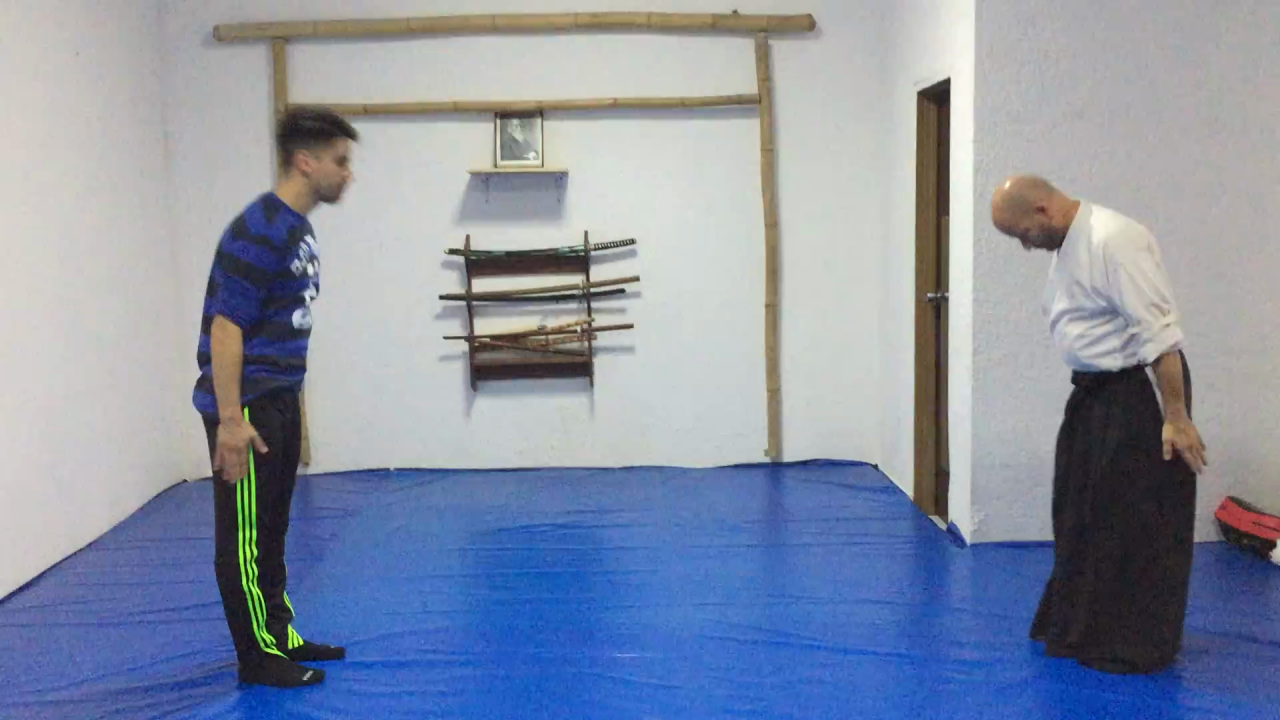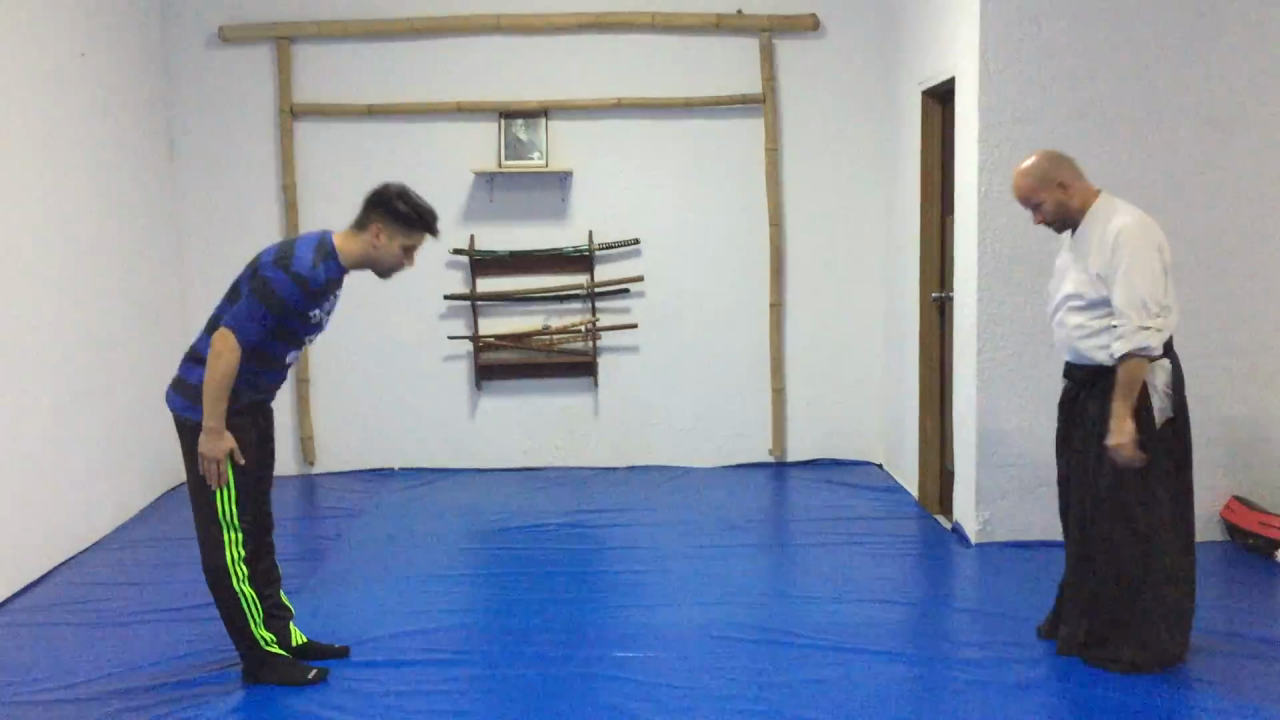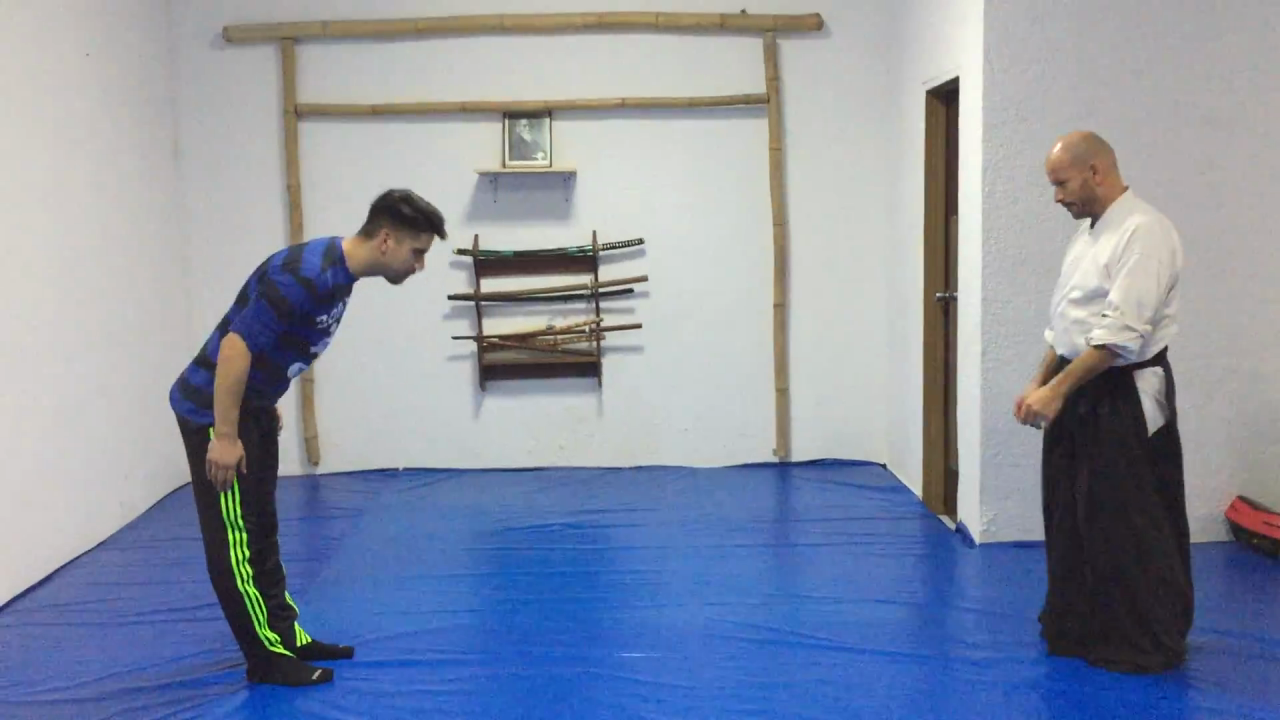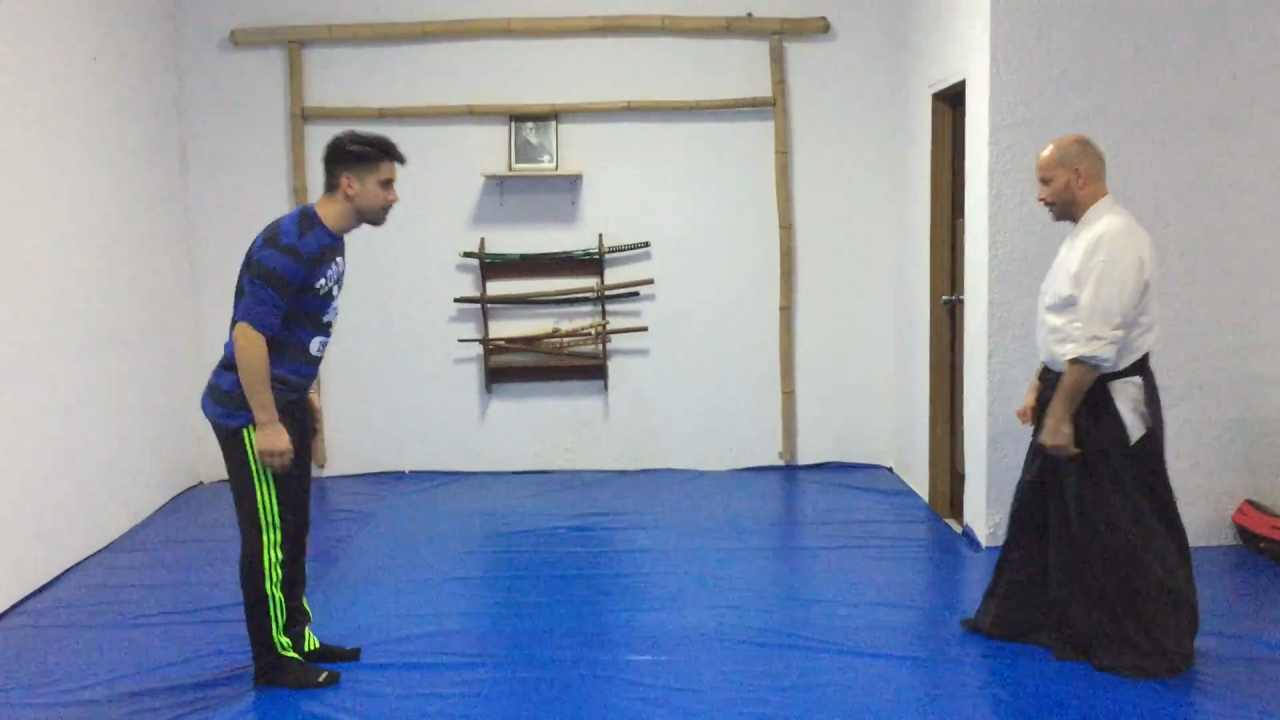
dt=0.3s
person 1, frame 1
left shoulder: (297, 224)
right shoulder: (257, 232)
right elbow: (225, 328)
right wrist: (230, 420)
left hip: (278, 399)
right hip: (244, 404)
left knee: (270, 525)
right knee: (242, 530)
left ankle: (279, 634)
right ankle: (258, 656)
person 1, frame 2
left shoulder: (329, 263)
right shoulder: (298, 270)
right elbow: (227, 340)
right wrist: (212, 430)
left hip: (250, 404)
right hip: (211, 406)
left knee: (256, 525)
right knee: (228, 532)
left ankle: (282, 633)
right ankle: (262, 655)
person 1, frame 3
left shoulder: (338, 271)
right shoulder: (305, 275)
right elbow: (236, 347)
right wrist: (227, 436)
left hip: (252, 406)
right hip: (215, 410)
left knee: (261, 529)
right knee: (235, 536)
left ankle: (286, 634)
right ankle: (267, 656)
person 1, frame 4
left shoulder: (331, 241)
right shoulder: (289, 244)
right elbow: (249, 335)
left wrist: (304, 396)
right wrist: (267, 423)
left hip: (286, 402)
right hip: (249, 412)
left knee: (293, 527)
right knee: (269, 532)
left ankle: (296, 636)
right ankle: (275, 658)
person 2, frame 1
left shoulder: (1114, 239)
right shoulder: (1067, 244)
left elbow: (1160, 332)
left wrist: (1175, 416)
left hip: (1138, 394)
right hip: (1095, 391)
left knee: (1134, 519)
right knee: (1080, 509)
left ankle: (1136, 641)
right ankle: (1077, 623)
person 2, frame 2
left shoulder: (1127, 232)
right shoulder: (1077, 235)
left elbow: (1138, 335)
left wrist: (1122, 416)
right wrist: (1079, 395)
left hip: (1135, 393)
right hip: (1086, 387)
left knee: (1134, 519)
right knee: (1086, 512)
left ankle: (1143, 640)
right ankle: (1085, 621)
person 2, frame 3
left shoulder: (1144, 232)
right shoulder: (1090, 231)
left elbow: (1120, 333)
left wrist: (1056, 391)
right wrist: (1039, 381)
left hip: (1124, 397)
right hip: (1084, 391)
left knee: (1132, 523)
right knee: (1070, 509)
left ankle: (1147, 641)
right ankle: (1078, 621)
person 2, frame 4
left shoulder: (1114, 238)
right shoulder: (1085, 234)
left elbow: (1095, 344)
left wrist: (1062, 415)
right wrist: (1039, 389)
left hip: (1107, 403)
right hip: (1071, 395)
left knee: (1127, 530)
right knee: (1040, 508)
left ankle: (1153, 646)
right ankle: (1023, 615)
